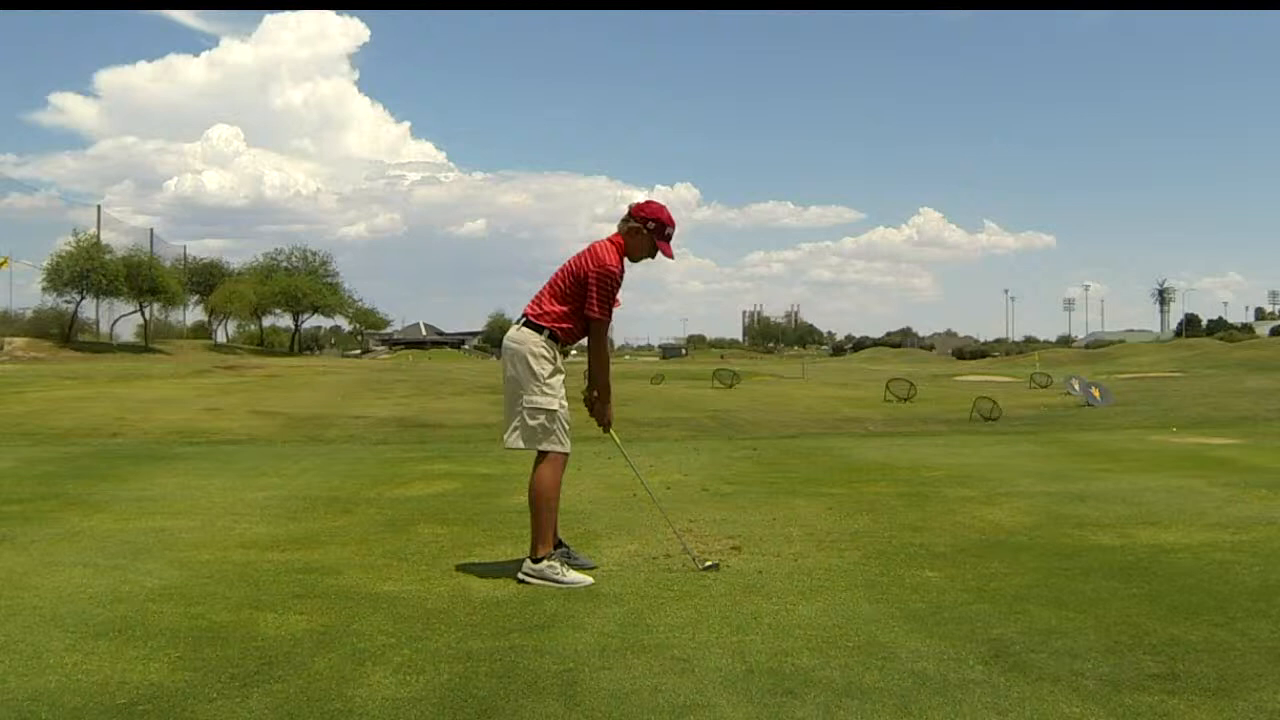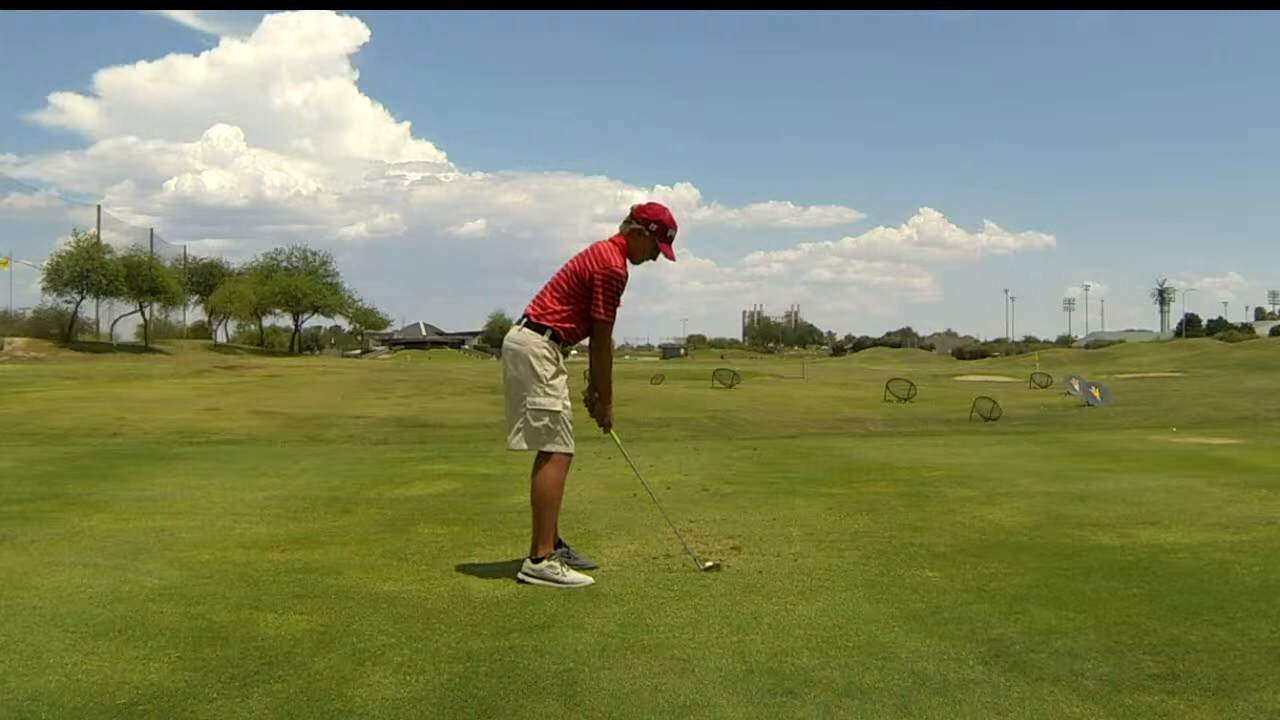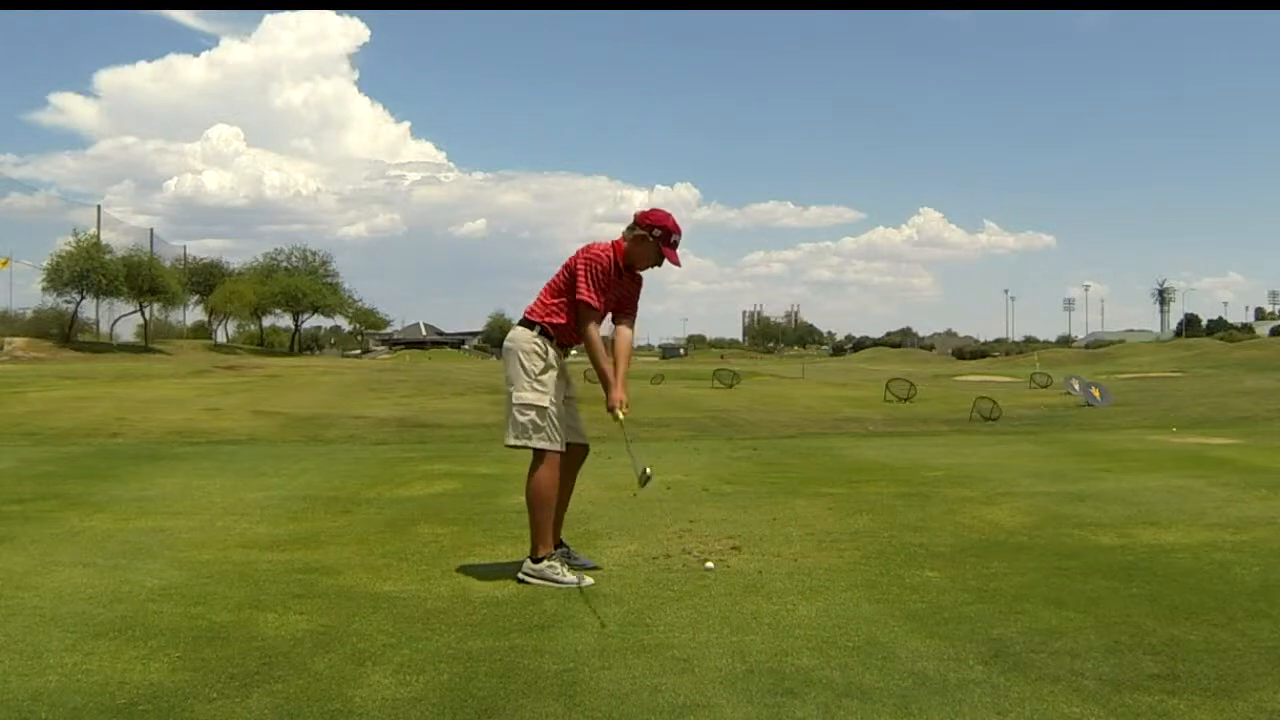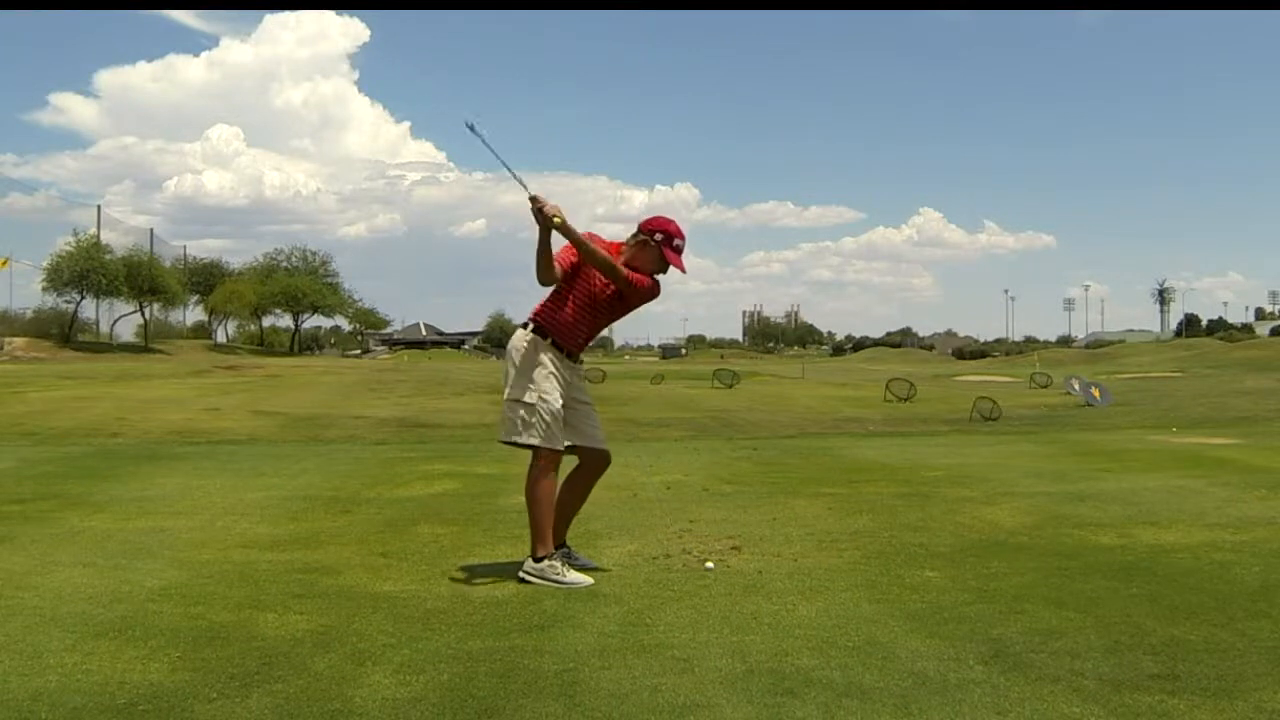
dt=0.3s
person 1, frame 1
left shoulder: (604, 255)
right shoulder: (607, 264)
left elbow: (595, 333)
right elbow: (598, 338)
left wrist: (592, 386)
right wrist: (605, 399)
left hip: (533, 345)
right hip: (535, 347)
left knee: (552, 449)
right knee: (553, 452)
left ankle: (551, 545)
right ankle: (539, 560)
person 1, frame 2
left shoulder: (606, 254)
right shoulder: (612, 266)
left elbow: (596, 334)
right elbow: (602, 340)
left wrist: (593, 386)
right wrist: (605, 400)
left hip: (532, 344)
right hip: (537, 348)
left knee: (553, 449)
right knee: (556, 452)
left ankle: (551, 545)
right ankle: (539, 560)
person 1, frame 3
left shoulder: (632, 282)
right shoulder: (597, 256)
left elbow: (624, 331)
right elbow: (587, 328)
left wrist: (620, 386)
right wrist: (609, 387)
left hip: (554, 354)
right hip: (534, 346)
left knee: (575, 449)
right knee: (550, 452)
left ankle: (553, 545)
right ankle: (539, 560)
person 1, frame 4
left shoulder: (647, 286)
right shoulder: (588, 245)
left elbow: (610, 271)
right elbow: (548, 277)
left wrist: (565, 227)
right wrist: (545, 229)
left hip: (568, 363)
right hip: (535, 347)
left knee: (597, 457)
right knee: (548, 450)
left ankle: (555, 544)
right ankle: (540, 559)
